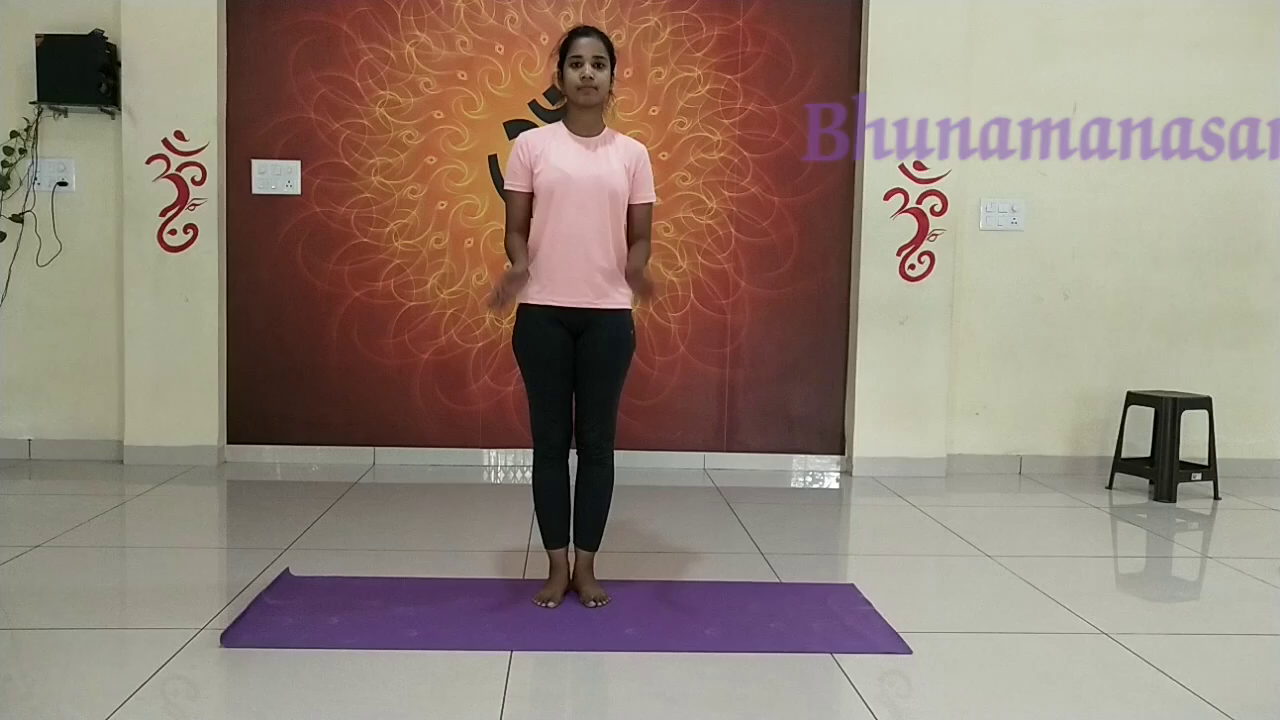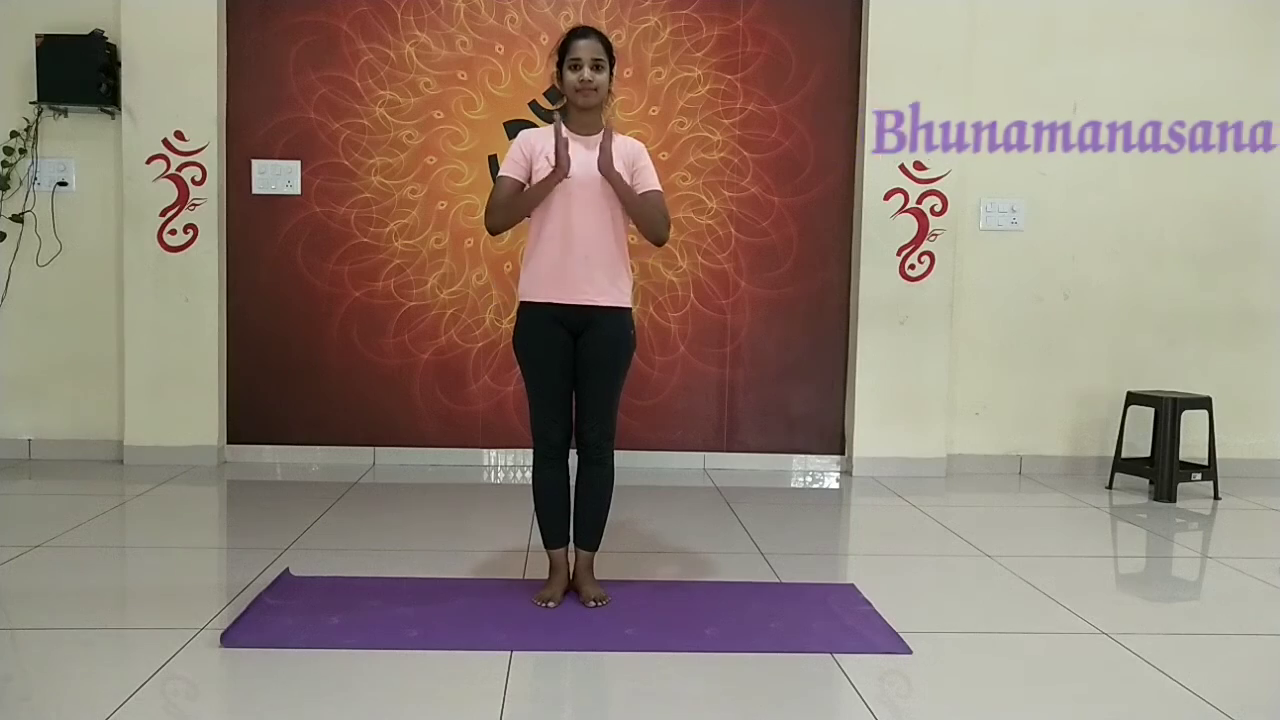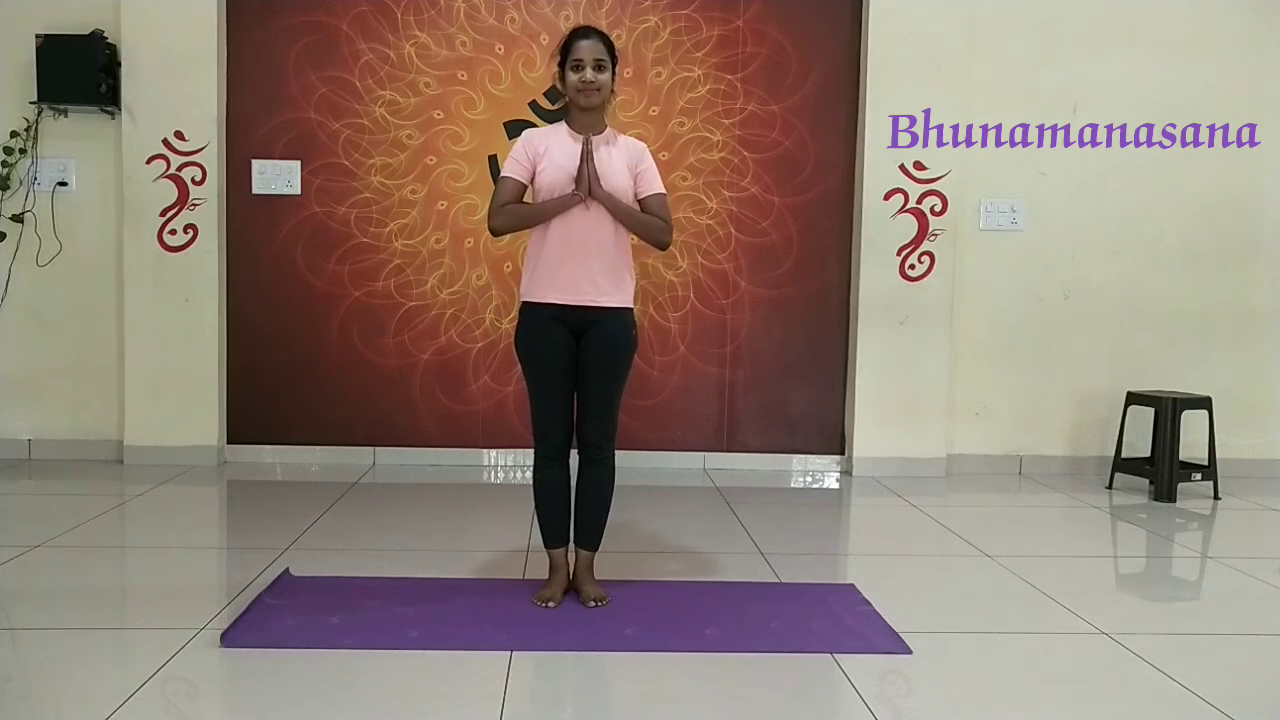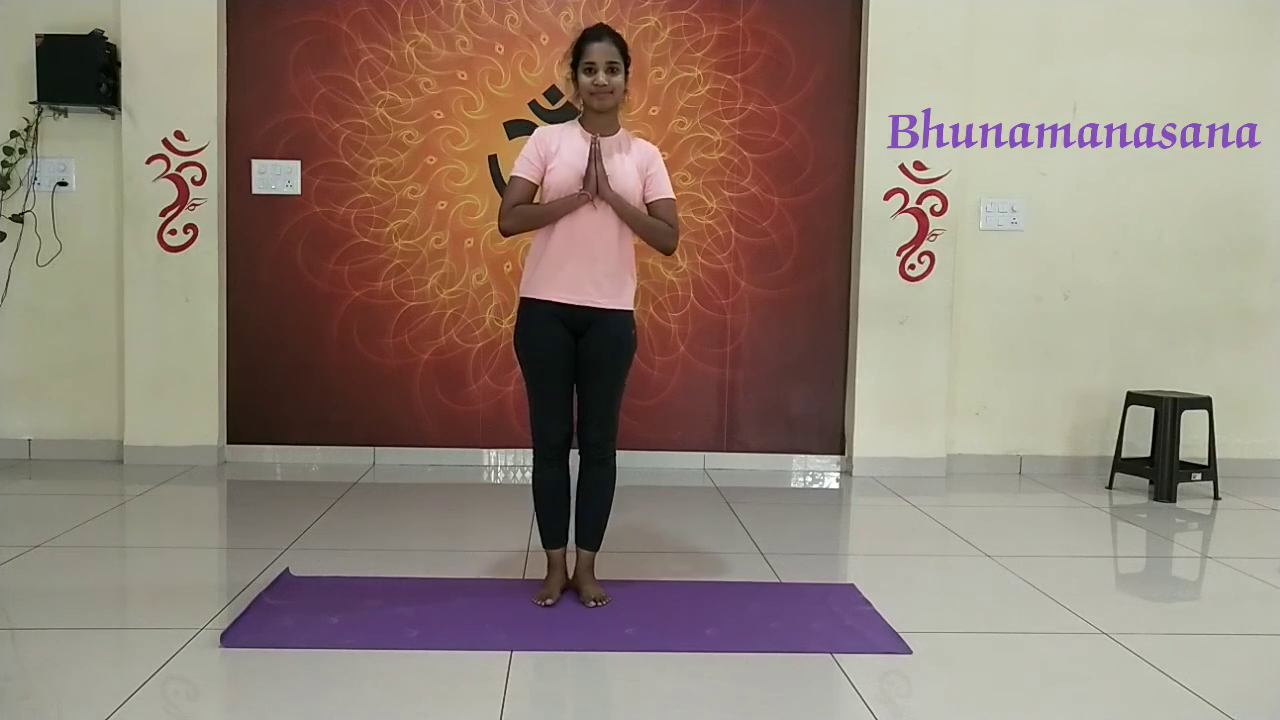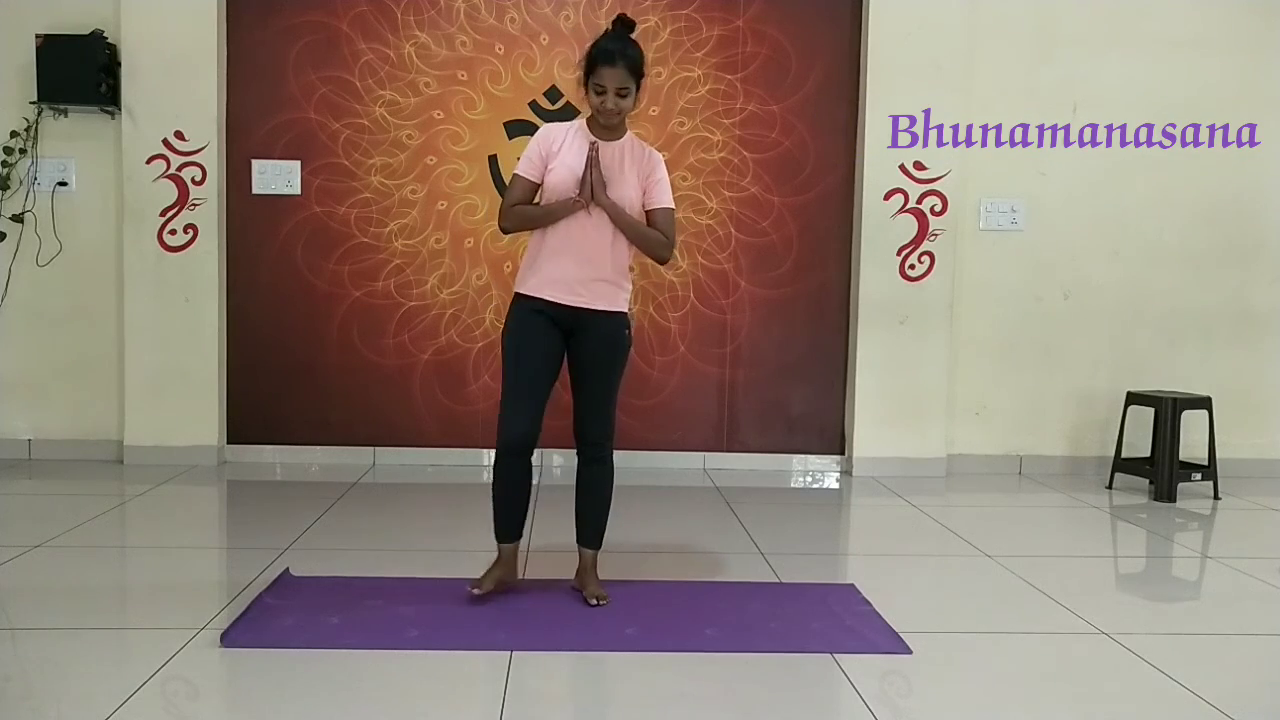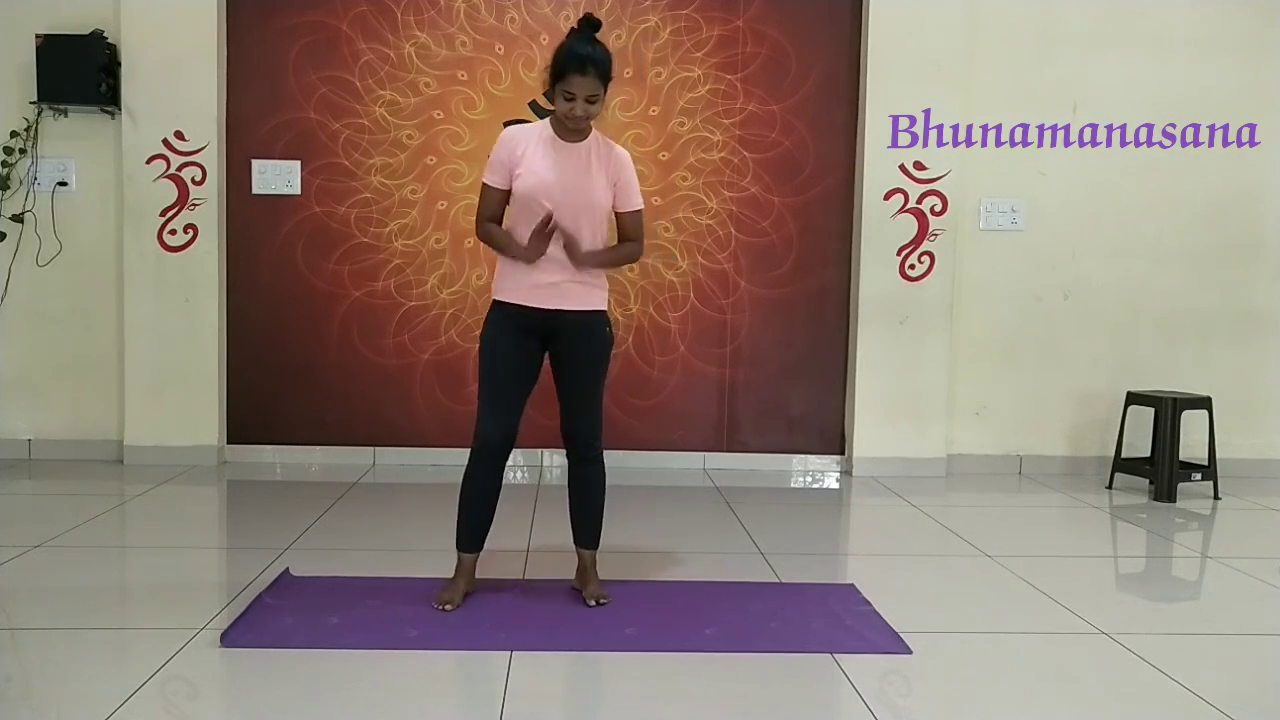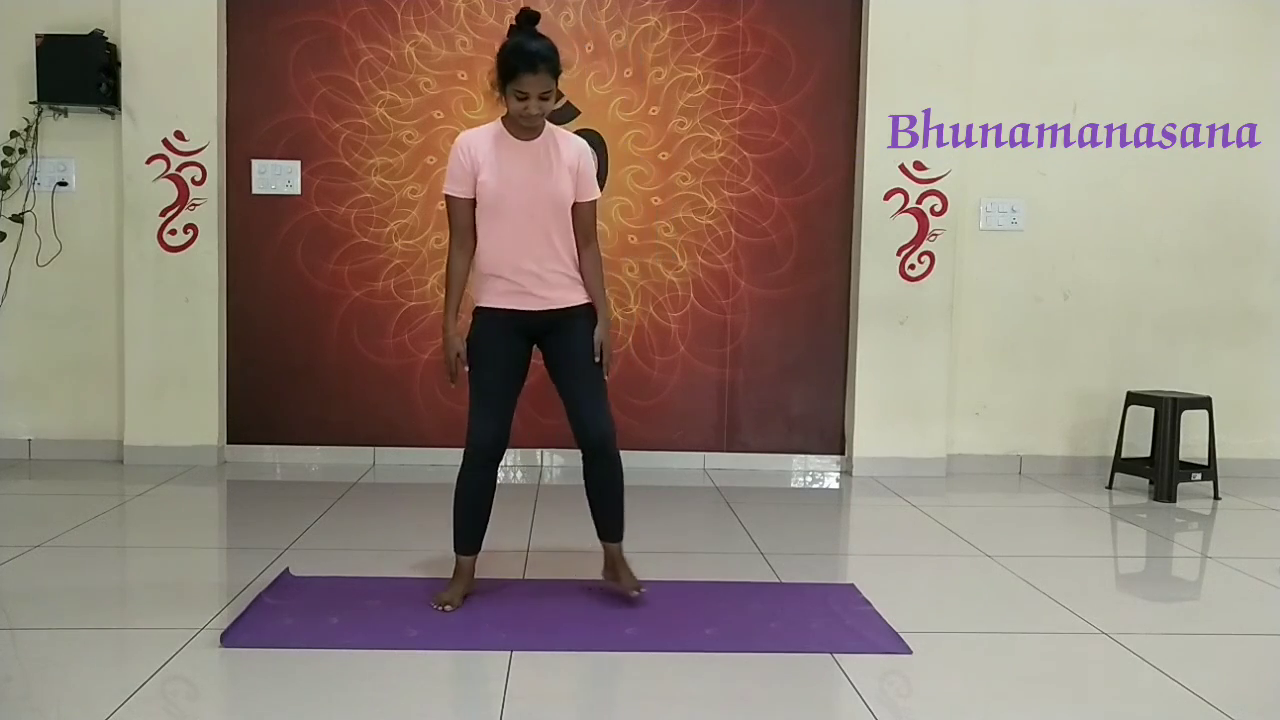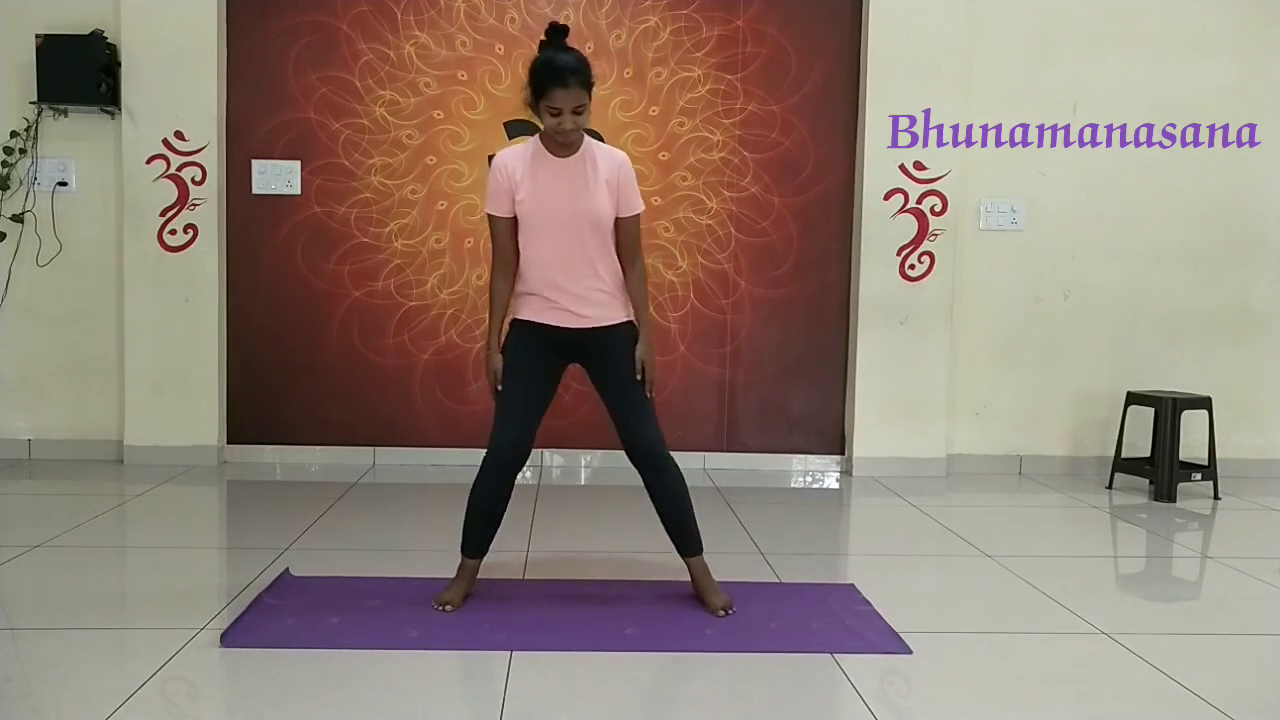
dt=0.3s
person 1, frame 1
left shoulder: (632, 153)
right shoulder: (531, 145)
left elbow: (640, 237)
right elbow: (516, 229)
left wrist: (637, 265)
right wrist: (517, 264)
left hip: (608, 314)
right hip: (543, 312)
left knee: (596, 440)
right knee: (550, 440)
left ankle: (586, 565)
right ankle: (558, 565)
person 1, frame 2
left shoulder: (631, 152)
right shoulder: (531, 143)
left elbow: (660, 231)
right elbow: (494, 221)
left wrist: (611, 176)
right wrist: (554, 176)
left hip: (608, 313)
right hip: (543, 310)
left knee: (597, 441)
right knee: (550, 440)
left ankle: (585, 565)
right ankle: (557, 565)
person 1, frame 3
left shoulder: (633, 152)
right shoulder: (534, 143)
left elbow: (663, 233)
right elbow: (498, 219)
left wrist: (602, 194)
right wrist: (571, 195)
left hip: (609, 314)
right hip: (545, 311)
left knee: (597, 441)
right knee: (551, 441)
left ankle: (585, 565)
right ankle: (556, 566)
person 1, frame 4
left shoulder: (644, 155)
right shoulder: (546, 141)
left elbow: (668, 238)
right elbow: (509, 219)
left wrist: (611, 196)
right wrist: (578, 196)
left hip: (609, 315)
right hip: (545, 309)
left knee: (598, 442)
right knee: (550, 439)
left ankle: (587, 565)
right ankle: (555, 564)
person 1, frame 5
left shoulder: (648, 161)
right shoulder: (550, 140)
left elbow: (664, 248)
right elbow: (509, 218)
left wrist: (608, 202)
right wrist: (575, 200)
left hip: (604, 316)
right hip: (537, 306)
left knee: (595, 440)
right knee: (515, 434)
left ankle: (588, 566)
right ankle: (505, 557)
person 1, frame 6
left shoulder: (615, 159)
right shoulder: (515, 142)
left elbow: (633, 244)
right elbow: (484, 224)
left wrist: (586, 256)
right wrist: (523, 248)
left hip: (583, 317)
right hip: (514, 313)
left knee: (584, 442)
right knee: (491, 439)
left ankle: (587, 566)
right ankle: (465, 568)
person 1, frame 7
left shoulder: (574, 151)
right shoulder: (471, 148)
left elbow: (586, 242)
right elbow: (462, 244)
left wrist: (601, 316)
right wrist: (453, 325)
left hip: (567, 312)
right hip: (497, 315)
left knee: (598, 435)
right knee: (485, 444)
left ankle: (614, 558)
right ankle: (463, 570)
person 1, frame 8
left shoulder: (614, 165)
right shoulder: (509, 166)
left elbow: (631, 258)
right elbow: (504, 262)
left wrist: (645, 333)
right wrist: (493, 341)
left hip: (609, 329)
right hip: (536, 330)
left knee: (648, 449)
right knee: (505, 452)
left ankle: (699, 572)
right ankle: (466, 573)
